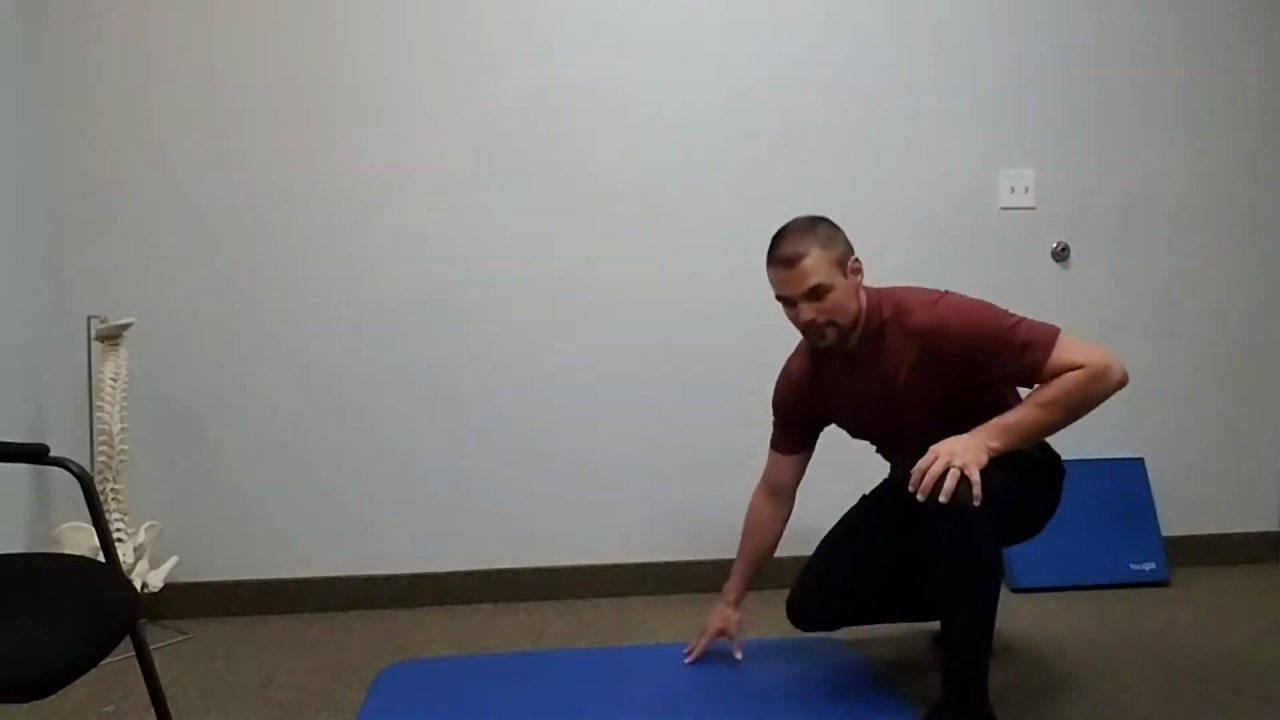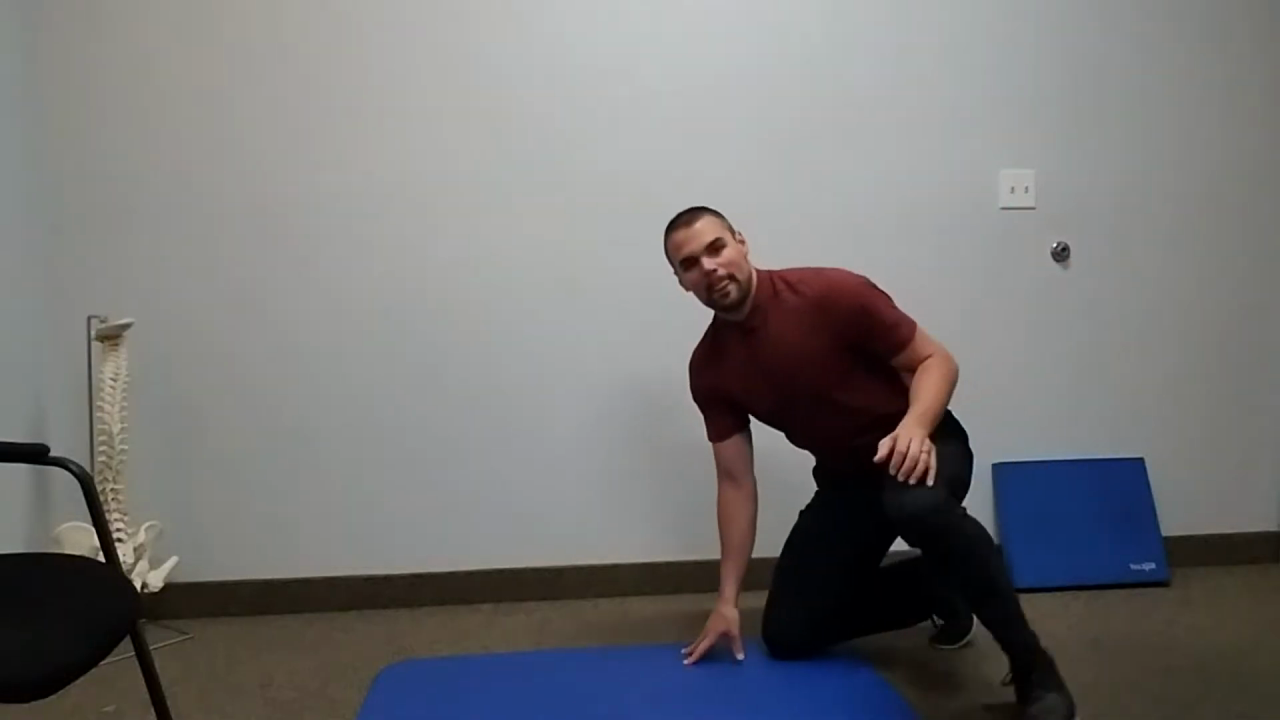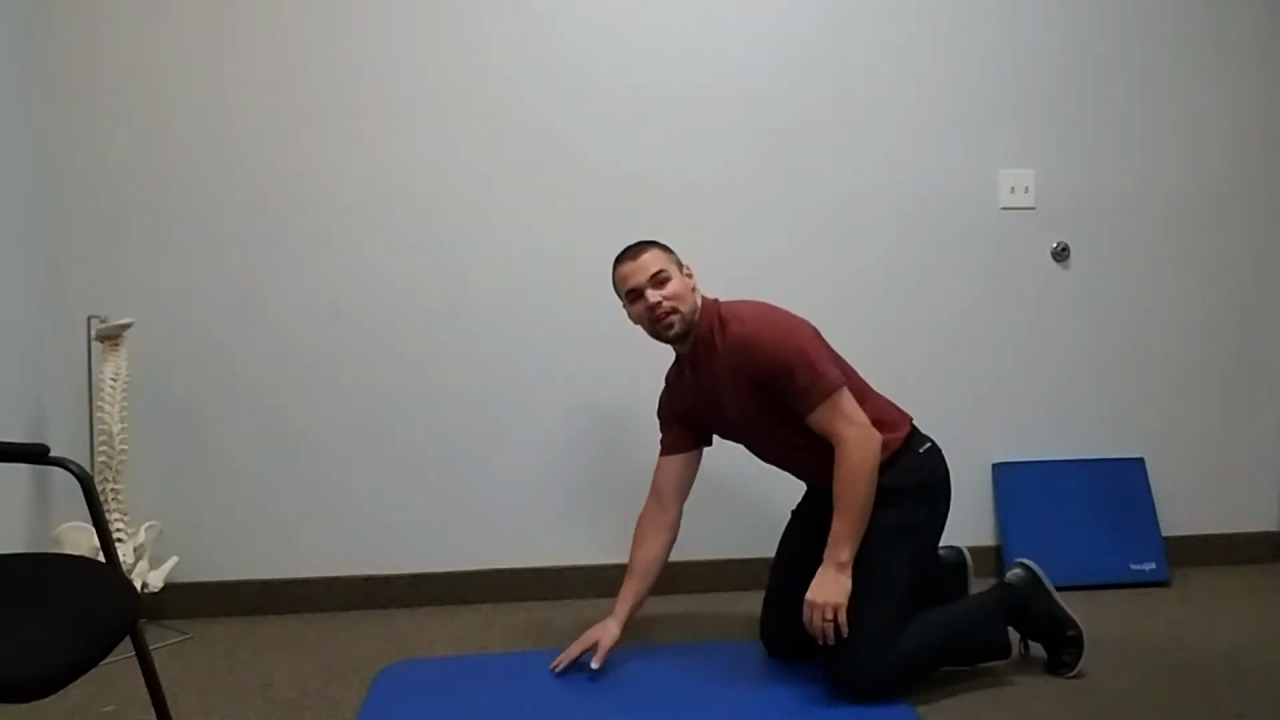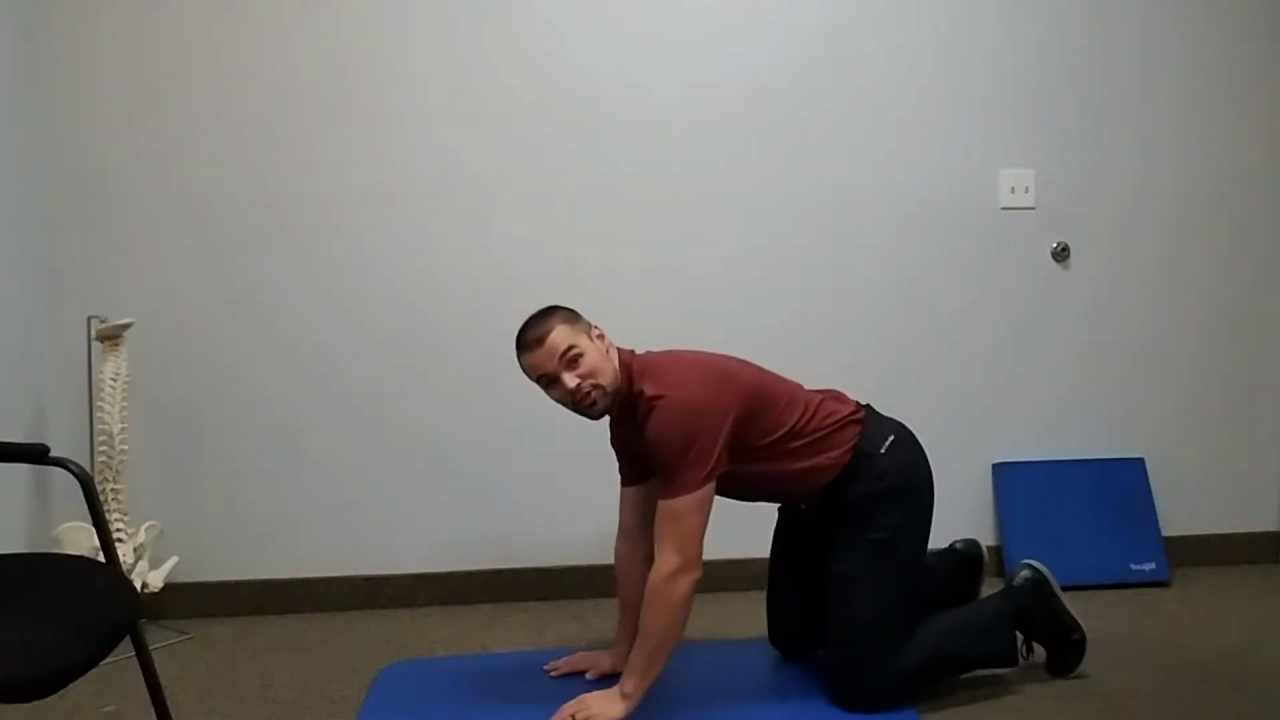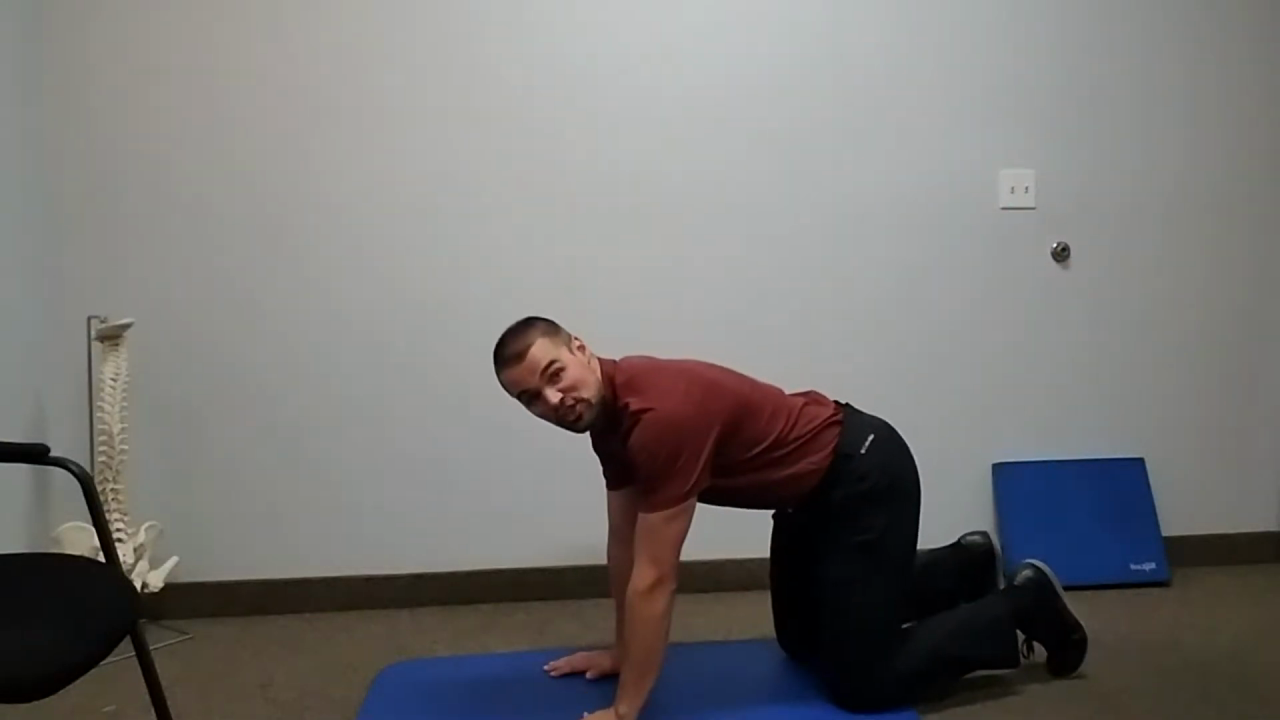
dt=0.5s
person 1, frame 1
left shoulder: (940, 324)
right shoulder: (802, 378)
left elbow: (1102, 370)
right elbow: (775, 493)
left wrist: (982, 440)
right wrist: (730, 601)
left hip: (1012, 478)
right hip: (921, 480)
left knee: (953, 494)
right knee: (813, 605)
right ankle: (965, 596)
person 1, frame 2
left shoulder: (829, 294)
right shoulder: (710, 369)
left elbow: (933, 360)
right elbow: (735, 481)
left wrist: (915, 425)
right wrist: (727, 600)
left hip: (908, 455)
right hip: (845, 478)
left knee: (916, 508)
right knee: (790, 636)
left ankle: (1029, 661)
right ankle: (936, 583)
person 1, frame 3
left shoulder: (761, 335)
right shoulder: (681, 391)
left elbow: (859, 441)
right elbow: (663, 506)
left wrist: (838, 568)
right wrist: (616, 618)
left hip: (902, 479)
right hip: (835, 482)
left knee: (861, 670)
right knee: (783, 638)
left ankle: (1014, 601)
right ankle: (935, 576)
person 1, frame 4
left shoulder: (678, 404)
right shoulder: (628, 417)
left elbow: (678, 568)
right elbow: (633, 542)
right wrist: (621, 650)
left hip: (878, 478)
right hip: (818, 488)
right knee: (793, 639)
left ankle: (1021, 606)
right ankle: (949, 573)
person 1, frame 5
left shoulder: (660, 416)
right shoulder: (607, 411)
left elbow: (653, 581)
right elbow: (623, 545)
right wrist: (621, 651)
left hip: (865, 474)
right hip: (812, 485)
right knee: (802, 641)
left ankle: (1023, 605)
right ankle: (965, 567)
